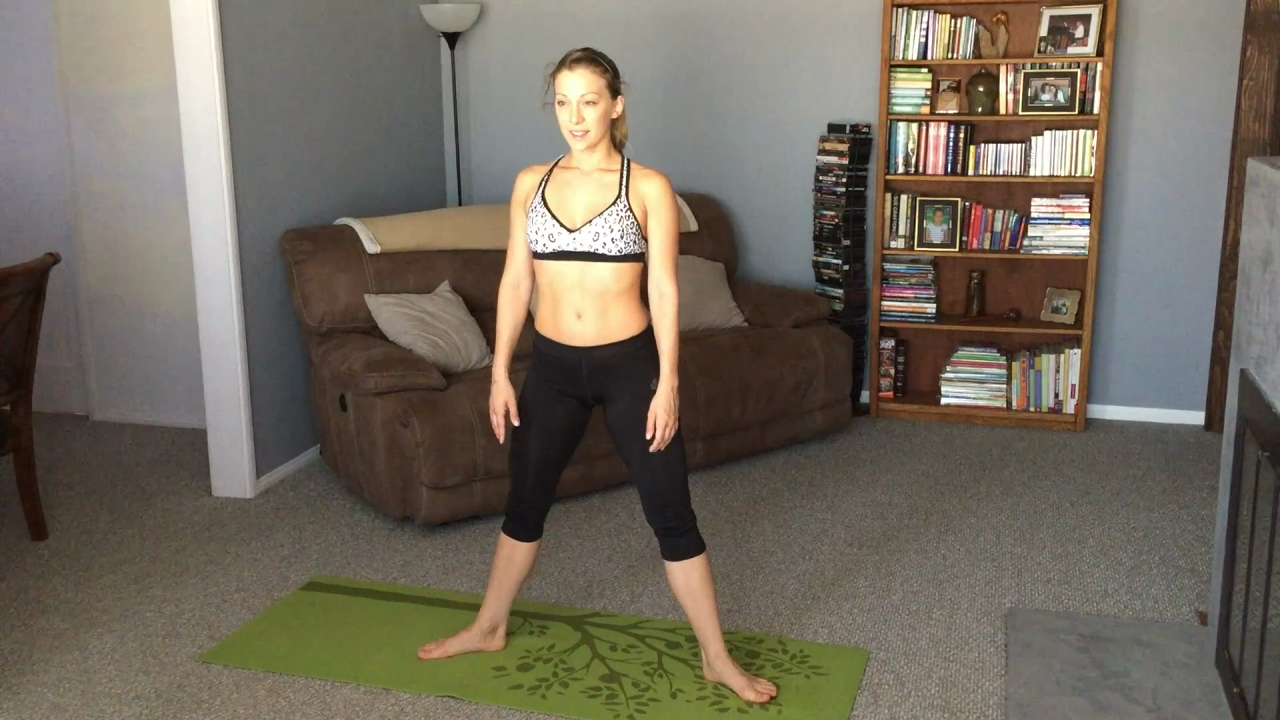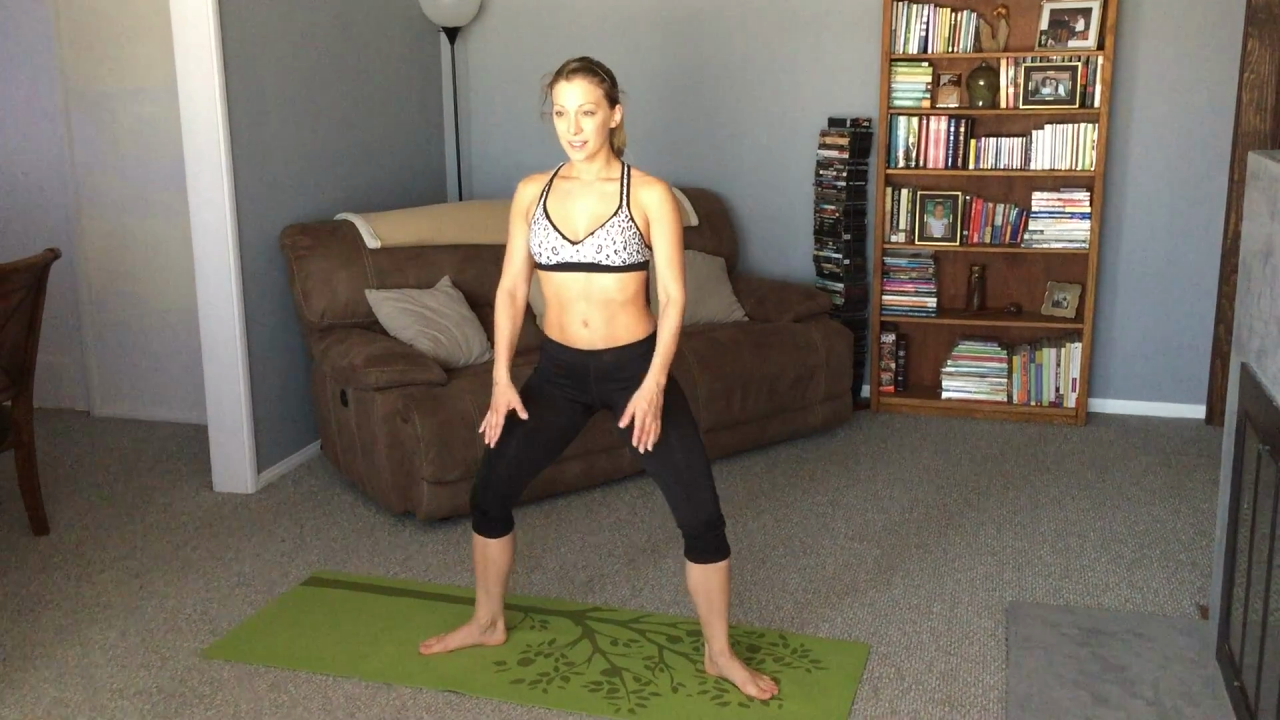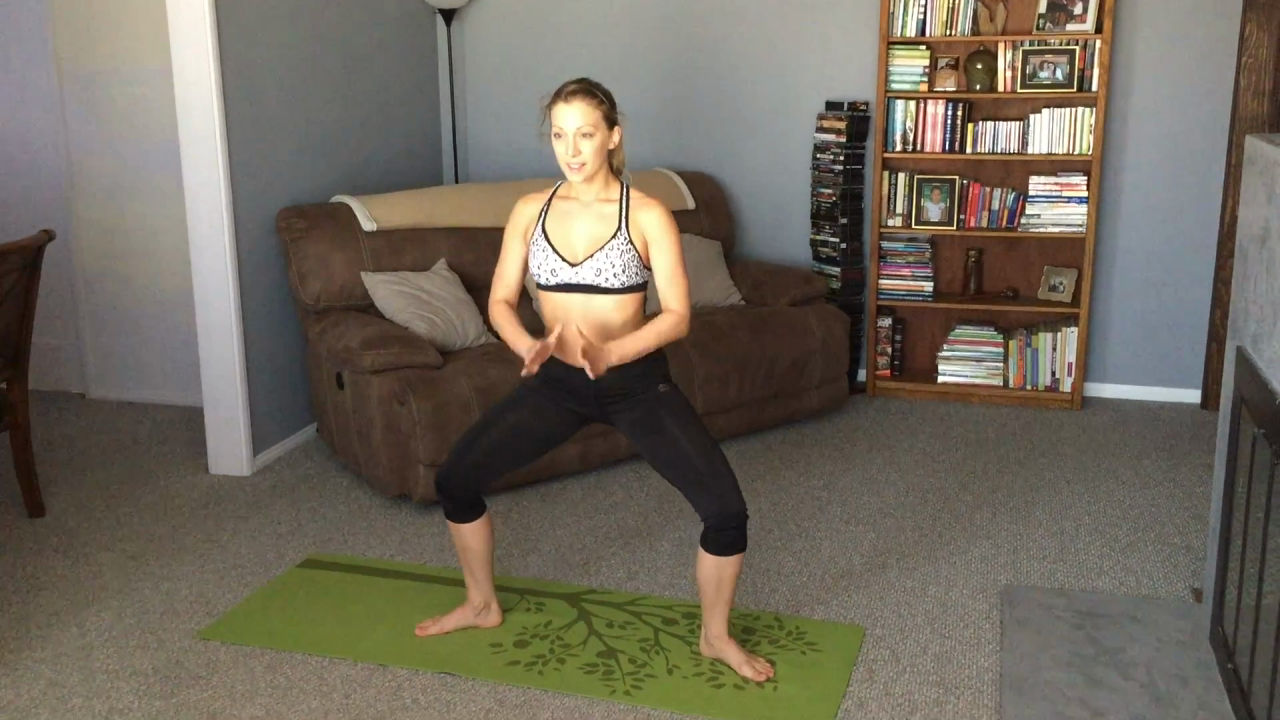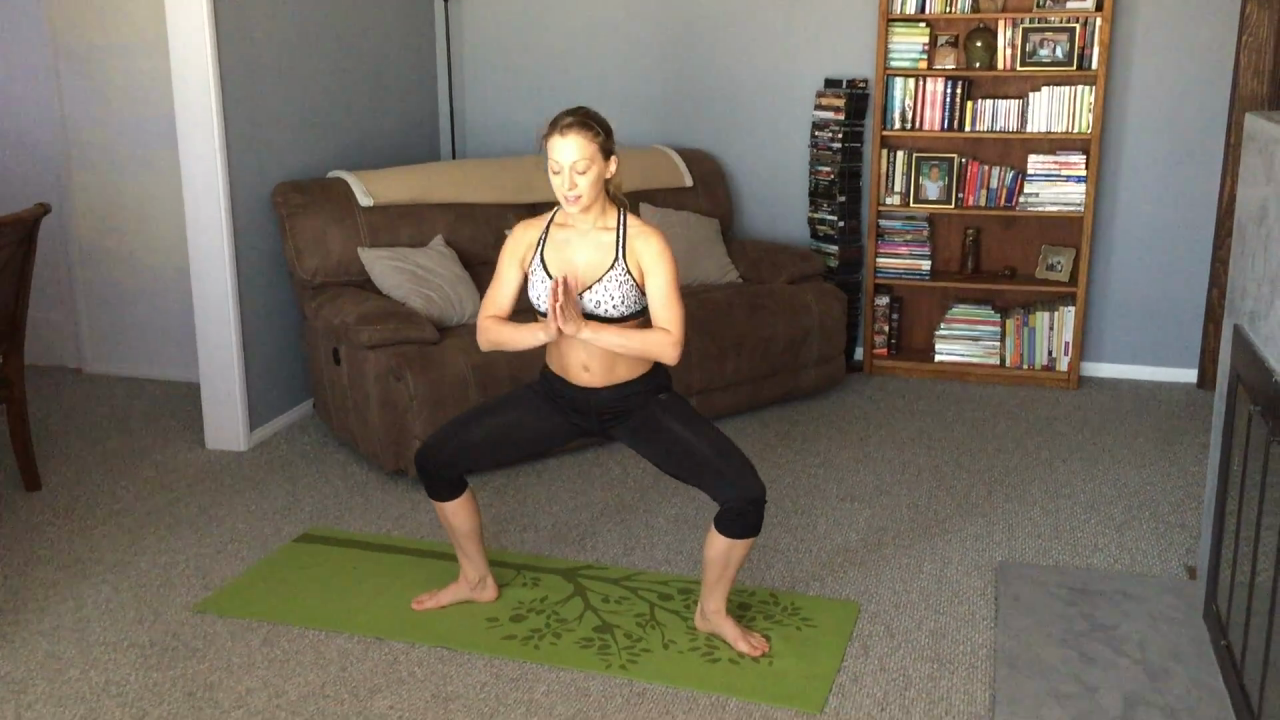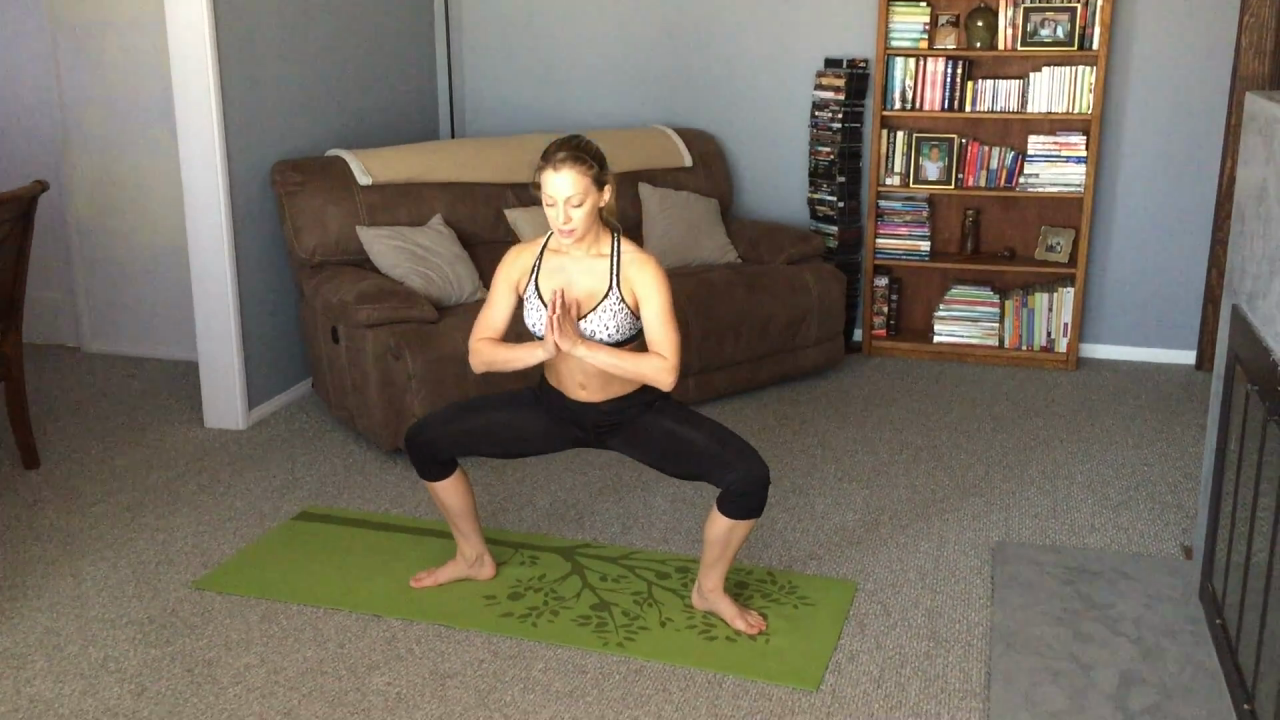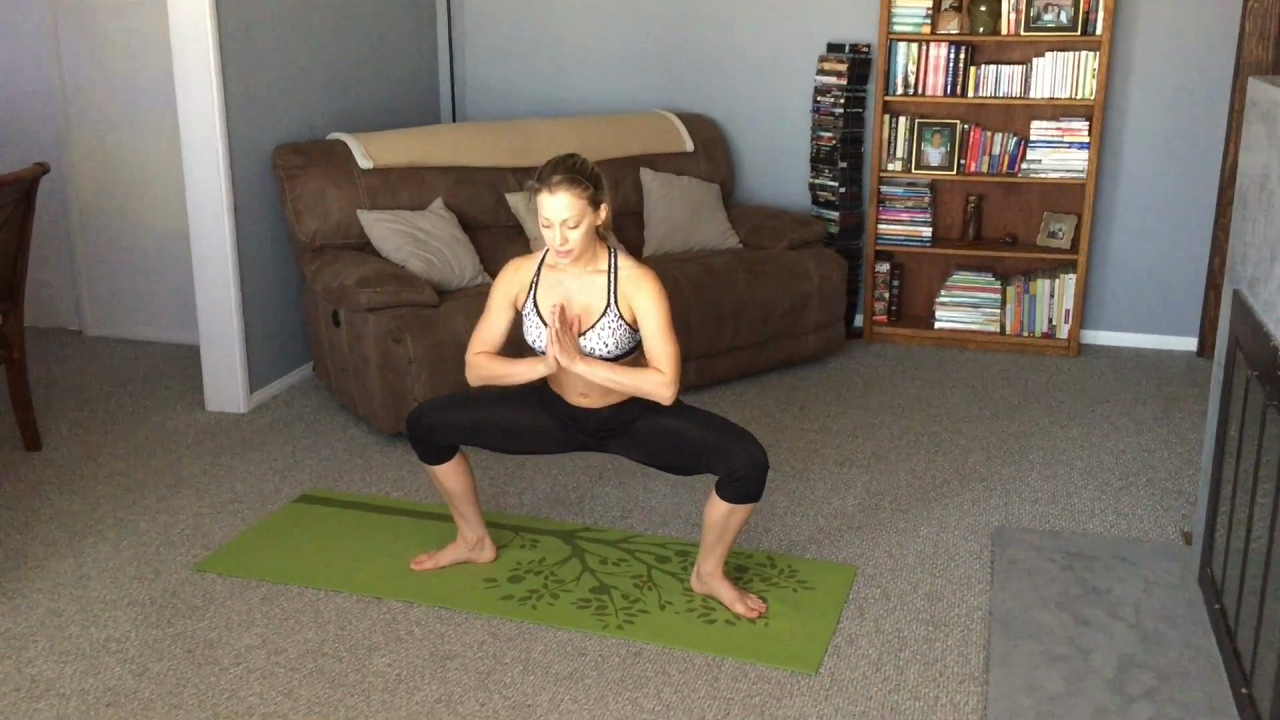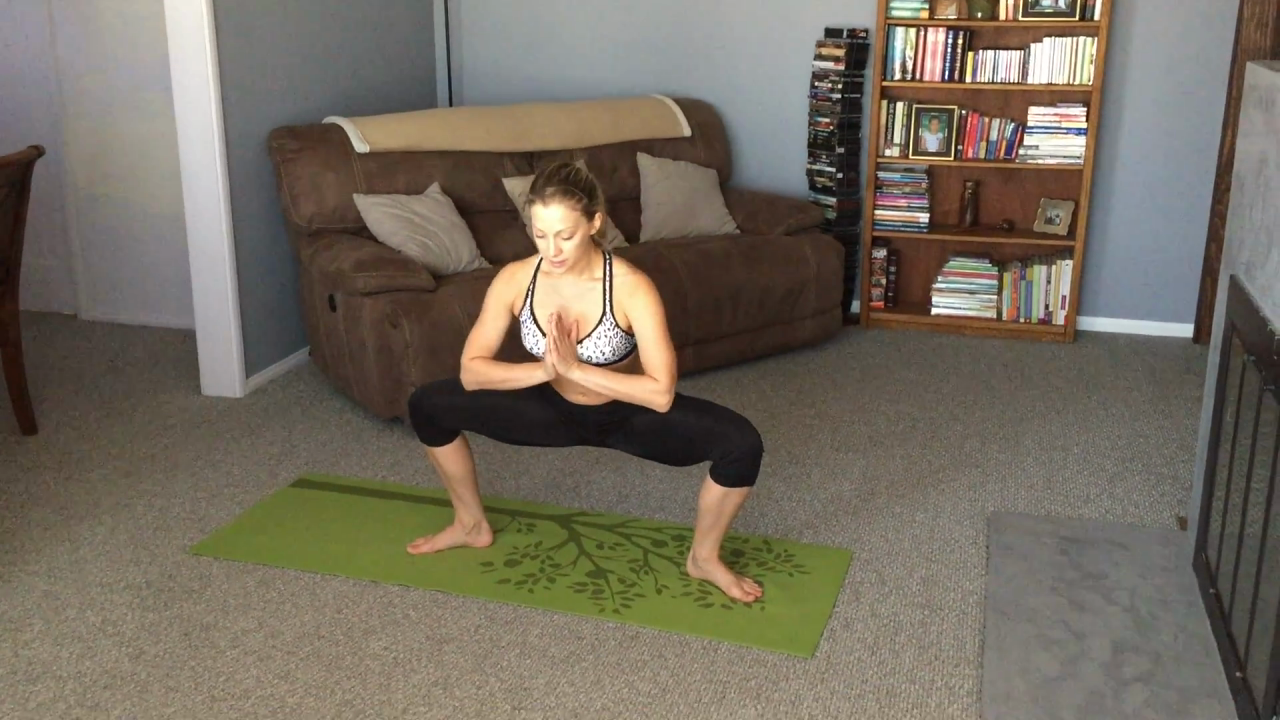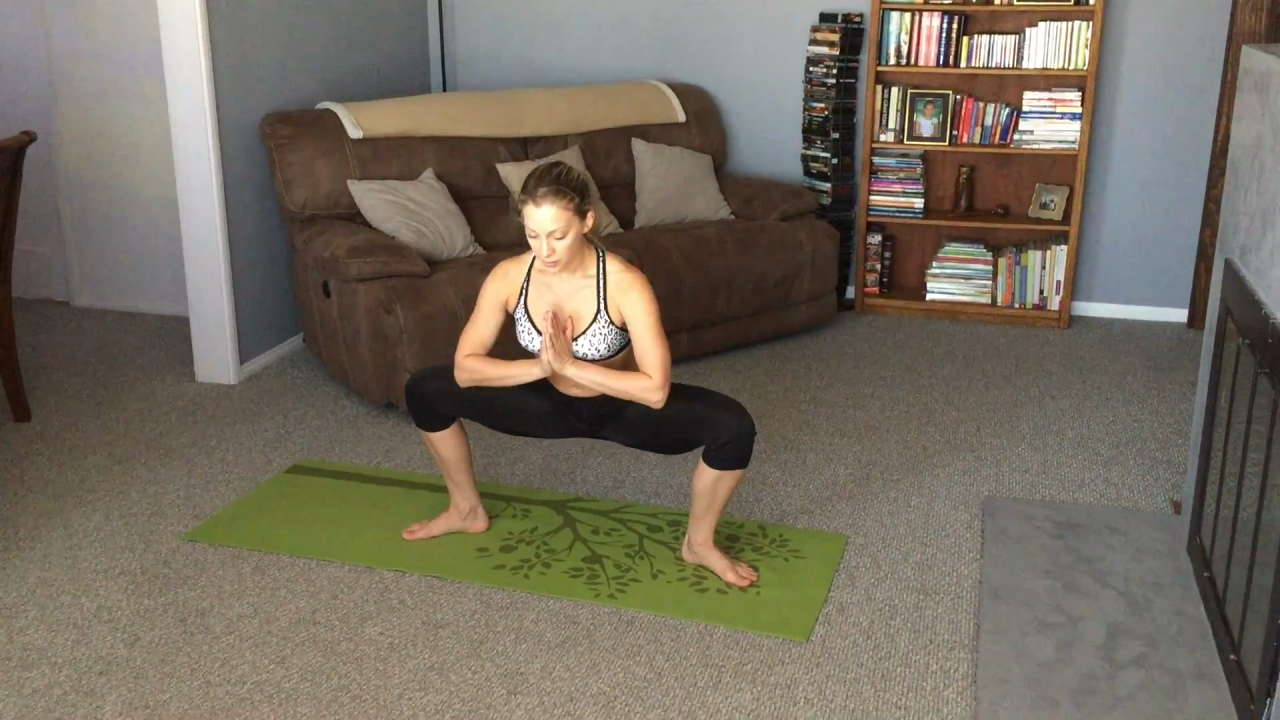
dt=0.4s
person 1, frame 1
left shoulder: (649, 187)
right shoulder: (531, 183)
left elbow: (664, 290)
right elbow: (515, 283)
left wrist: (668, 384)
right wrist: (500, 372)
left hip: (629, 365)
right hip: (552, 367)
left knee: (670, 514)
right knee: (525, 503)
left ankle: (716, 658)
right ankle: (488, 628)
person 1, frame 2
left shoulder: (650, 194)
right shoulder: (531, 192)
left elbow: (673, 296)
right elbow: (511, 289)
left wrist: (654, 385)
right wrist: (501, 378)
left hip: (635, 369)
right hip: (559, 369)
left knee: (700, 516)
right knee: (488, 495)
left ankle: (720, 654)
right ankle: (487, 622)
person 1, frame 3
left shoulder: (648, 215)
right shoulder: (529, 211)
left elbow: (677, 313)
right elbow: (500, 300)
left wrist: (609, 350)
right wrist: (527, 346)
left hip: (636, 381)
right hip: (556, 382)
left knee: (726, 510)
right knee: (455, 480)
left ankle: (715, 636)
right ankle: (481, 604)
person 1, frame 4
left shoulder: (644, 242)
right shoulder: (526, 236)
left elbow: (670, 346)
right elbow: (487, 330)
left wrist: (583, 327)
right wrist: (546, 330)
left hip: (639, 399)
right hip: (557, 394)
left knee: (746, 494)
right knee: (434, 461)
left ankle: (712, 611)
right ankle: (476, 579)
person 1, frame 5
left shoulder: (638, 268)
right shoulder: (521, 260)
left elbow: (666, 372)
right elbow: (479, 354)
left wrist: (579, 345)
right wrist: (545, 348)
left hip: (635, 412)
right hip: (554, 406)
left knee: (750, 477)
right knee: (424, 440)
left ankle: (709, 588)
right ankle: (474, 557)
person 1, frame 6
left shoulder: (636, 282)
right shoulder: (518, 274)
left elbow: (666, 387)
right elbow: (476, 367)
left wrist: (578, 361)
right wrist: (545, 363)
left hip: (634, 417)
right hip: (555, 410)
left knee: (748, 462)
right knee: (425, 423)
left ankle: (708, 573)
right ankle: (474, 540)
person 1, frame 7
left shoulder: (631, 287)
right shoulder: (514, 279)
left elbow: (661, 393)
right elbow: (471, 371)
left wrist: (575, 368)
right wrist: (544, 370)
left hip: (627, 415)
right hip: (554, 408)
left knee: (742, 443)
right knee: (428, 406)
left ankle: (704, 558)
right ankle: (471, 524)
person 1, frame 8
left shoulder: (625, 283)
right shoulder: (508, 276)
left elbow: (656, 390)
right elbow: (465, 368)
left wrist: (570, 365)
right wrist: (540, 366)
left hip: (620, 408)
right hip: (551, 403)
left knee: (733, 427)
right knee: (424, 390)
left ankle: (699, 543)
right ankle: (467, 510)
